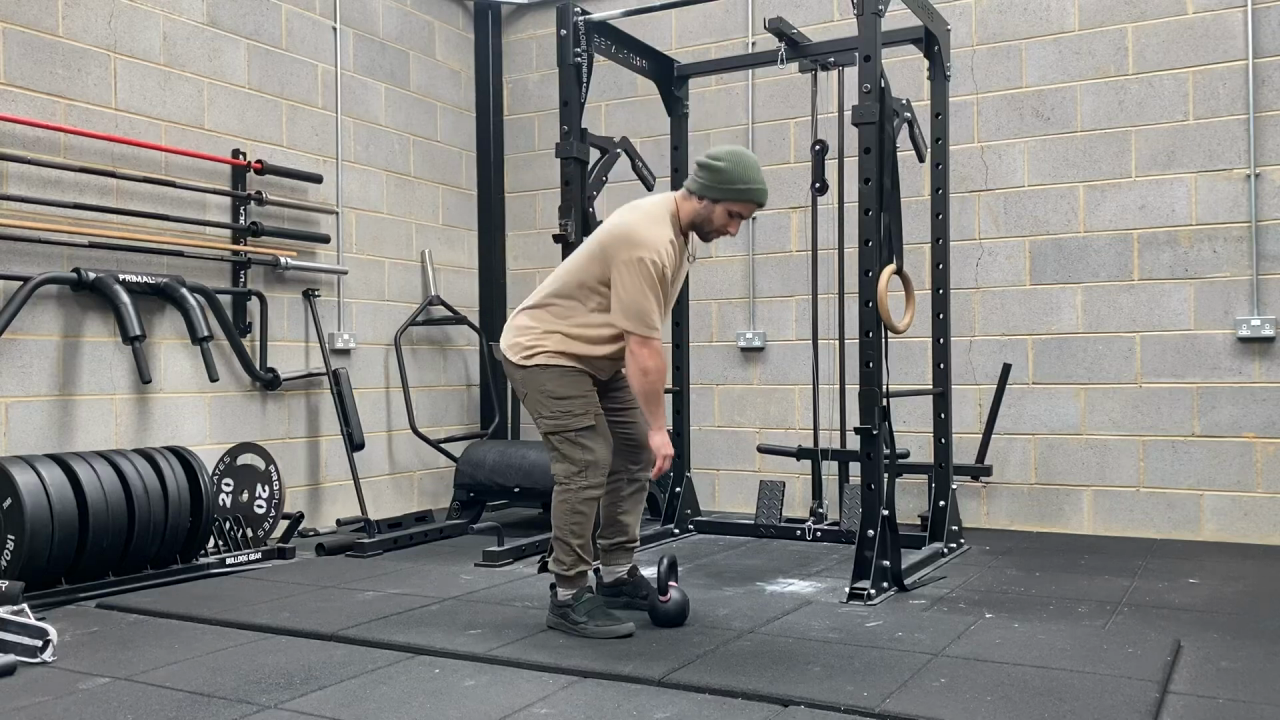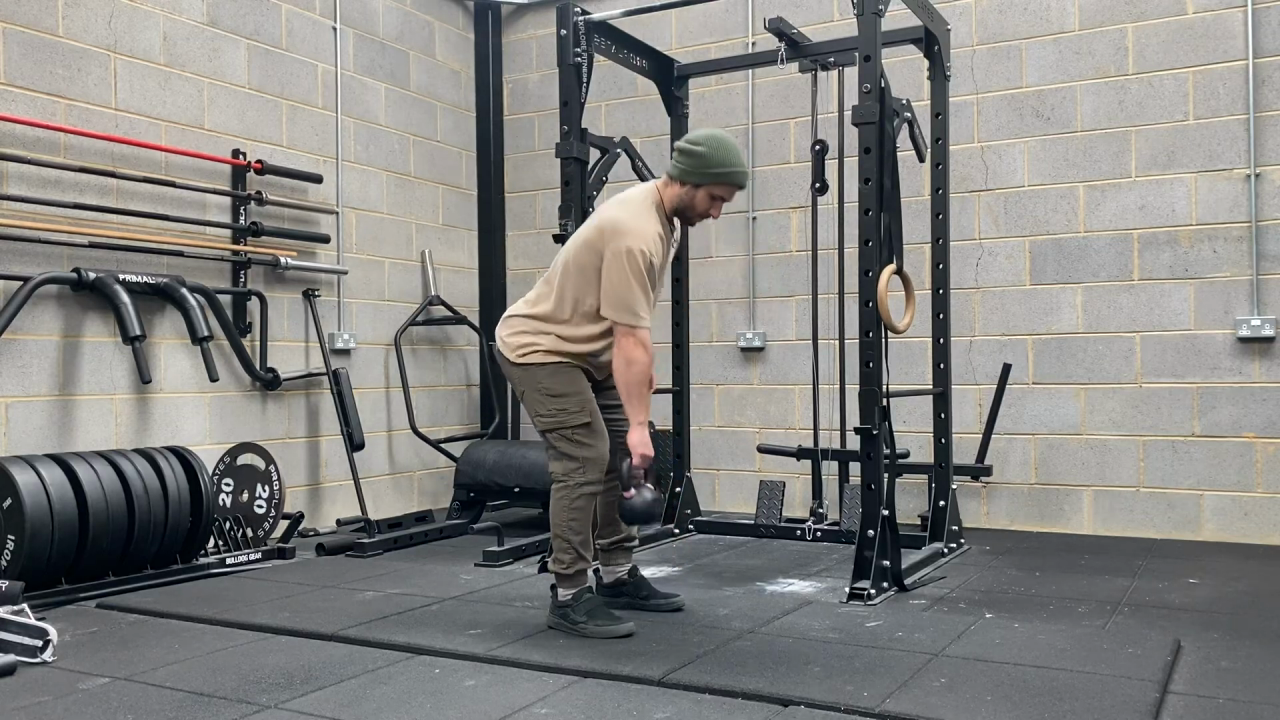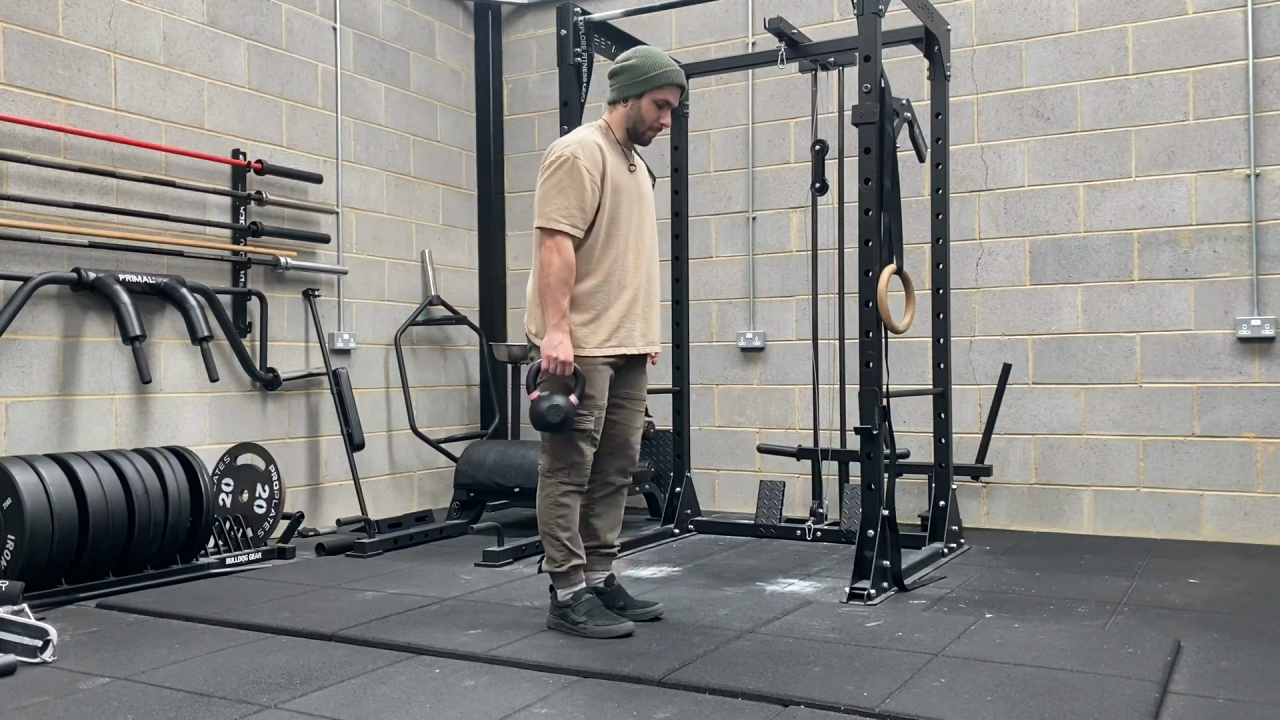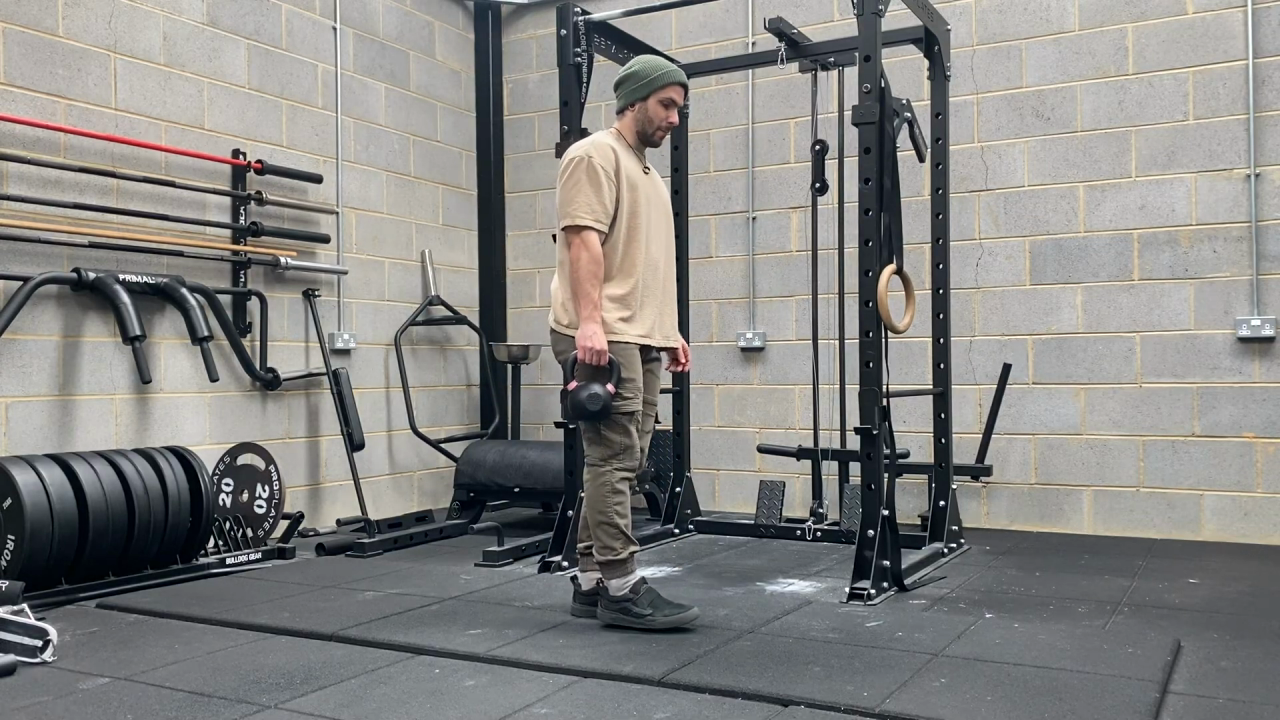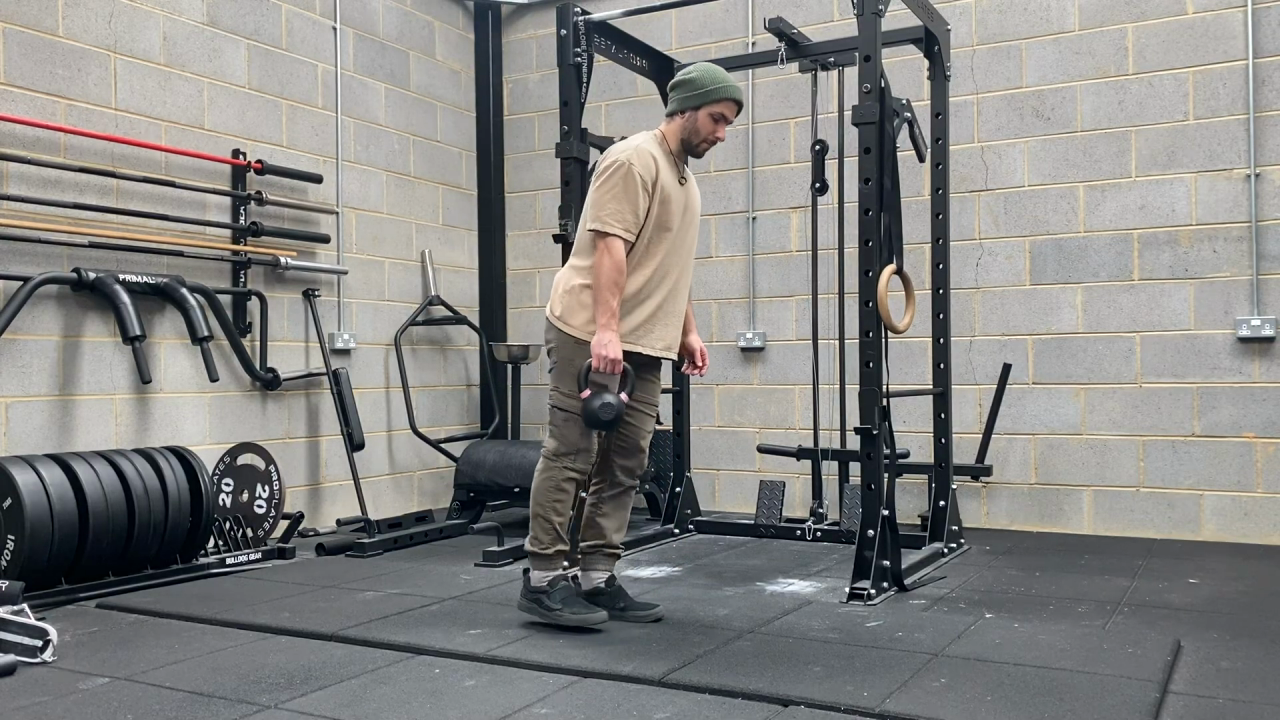
dt=1s
person 1, frame 1
left shoulder: (681, 229)
right shoulder: (647, 241)
right elbow: (643, 347)
right wrist: (658, 428)
left hip: (596, 352)
right hip: (544, 348)
left knee: (631, 455)
right knee: (586, 463)
left ankle: (617, 574)
right ankle: (569, 596)
person 1, frame 2
left shoulder: (659, 209)
right shoulder: (636, 234)
right elbow: (631, 341)
right wrist: (639, 427)
left hip: (584, 346)
right hip: (538, 347)
left knee: (621, 457)
right knee: (585, 460)
left ankle: (616, 575)
right ankle: (569, 595)
person 1, frame 3
left shoulder: (633, 163)
right shoulder: (580, 152)
right elbow: (556, 244)
left wrist: (644, 331)
right wrist: (555, 330)
left hip: (625, 344)
right hip: (578, 344)
left knee: (615, 469)
right knee: (570, 469)
left ankle: (598, 578)
right ankle: (568, 594)
person 1, frame 4
left shoulder: (646, 172)
right shoulder: (595, 155)
right elbow: (584, 241)
left wrist: (668, 329)
right wrist: (590, 322)
left hip: (640, 337)
right hip: (602, 336)
left knee: (622, 460)
right knee: (614, 458)
left ankle: (592, 581)
right ankle: (621, 586)
person 1, frame 5
left shoulder: (684, 178)
right shoulder: (633, 160)
right elbow: (609, 248)
left wrist: (687, 331)
right wrist: (605, 331)
left hip: (644, 343)
right hip: (591, 334)
left knee: (625, 464)
right knee: (572, 454)
left ankle: (596, 578)
right ankle: (543, 577)
